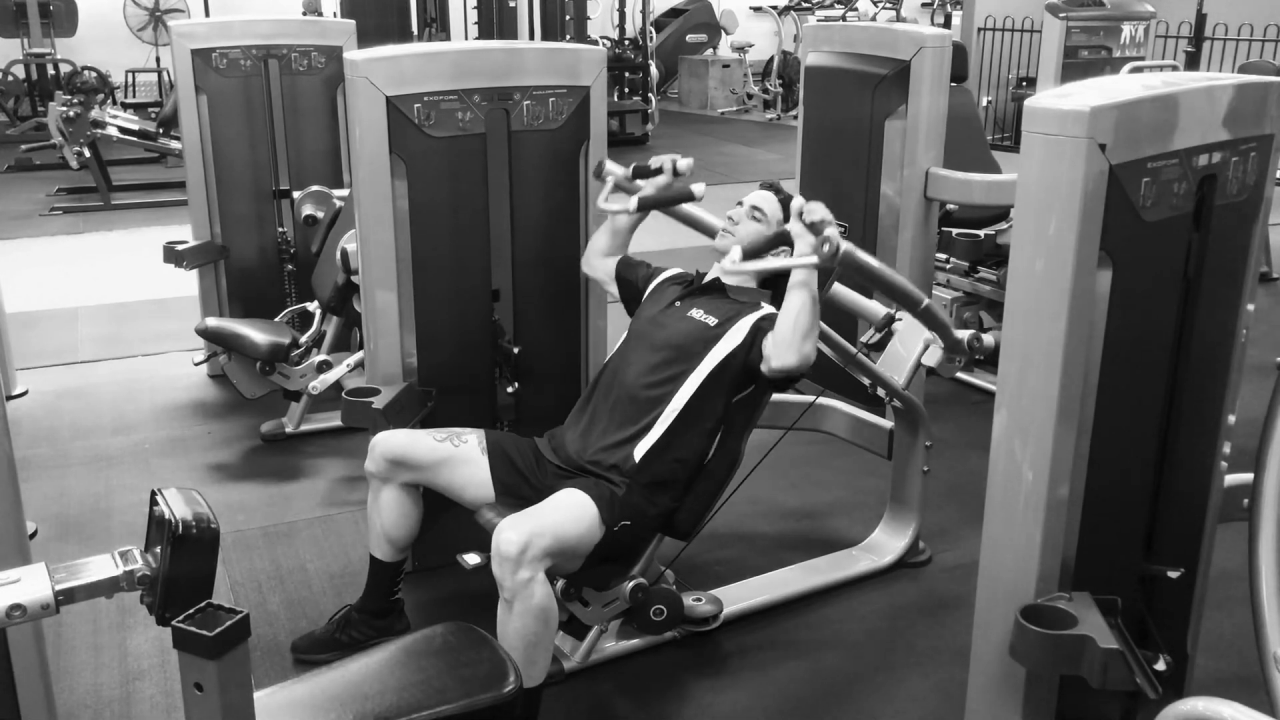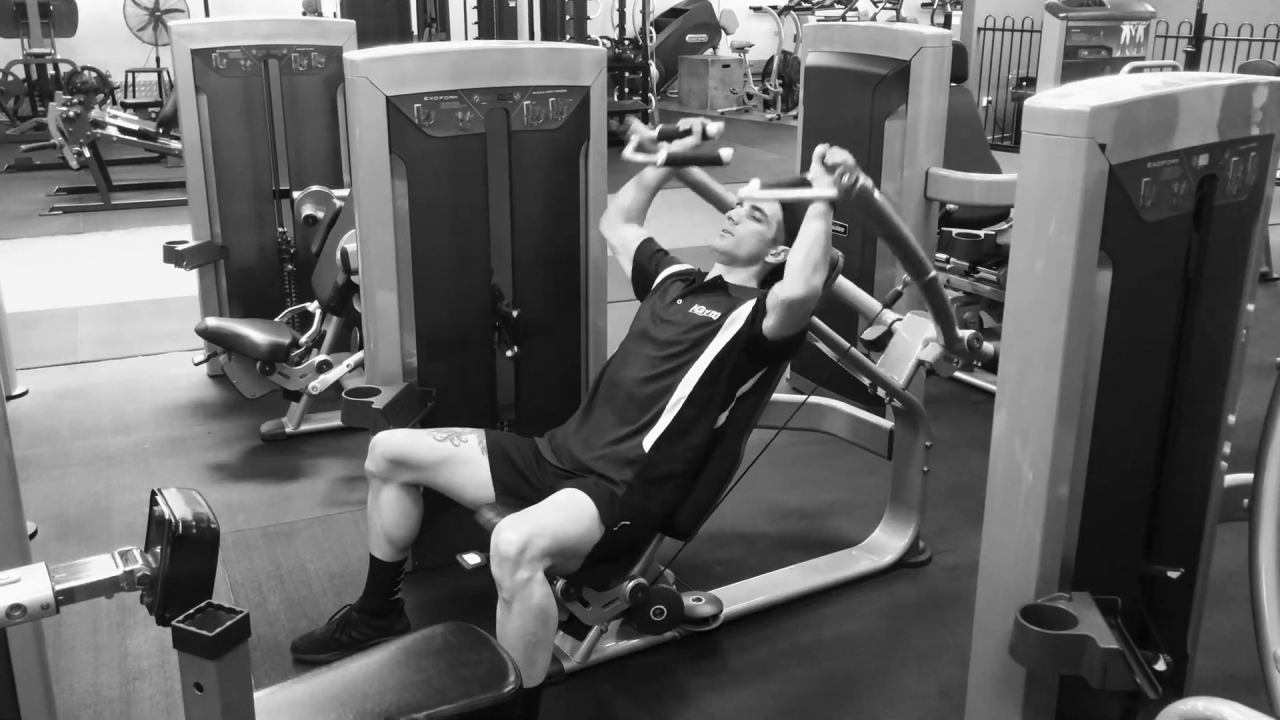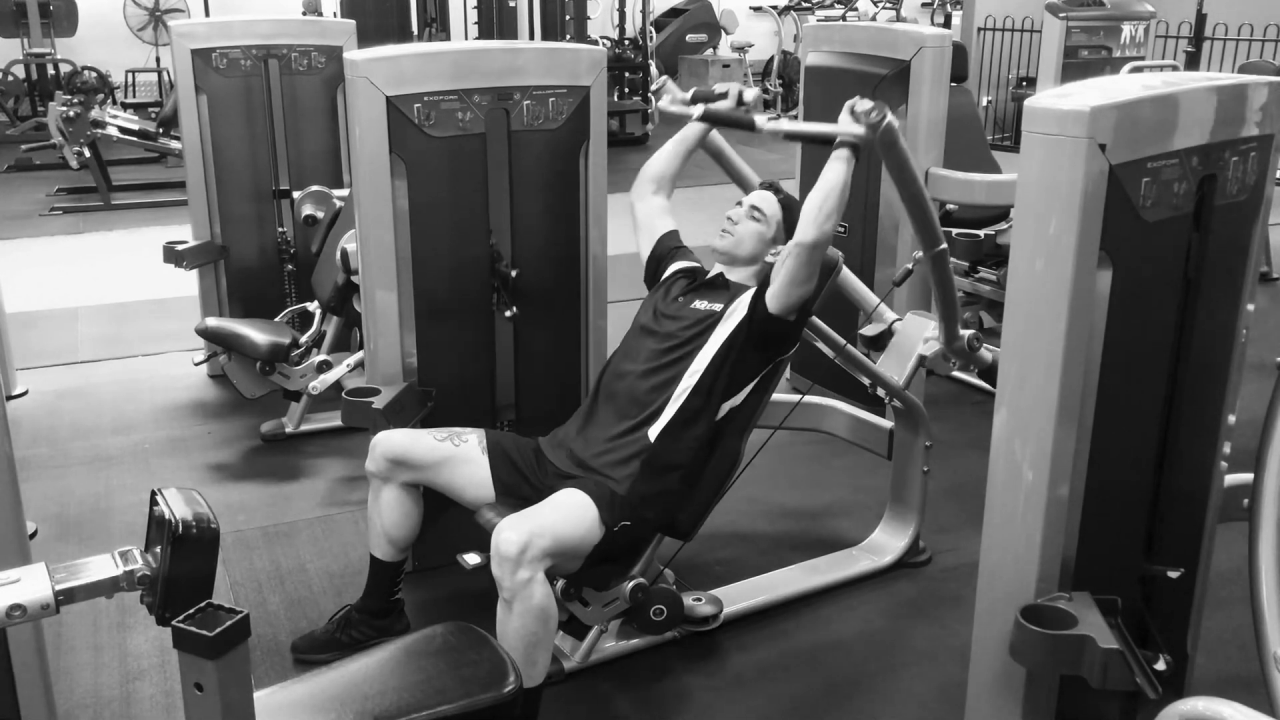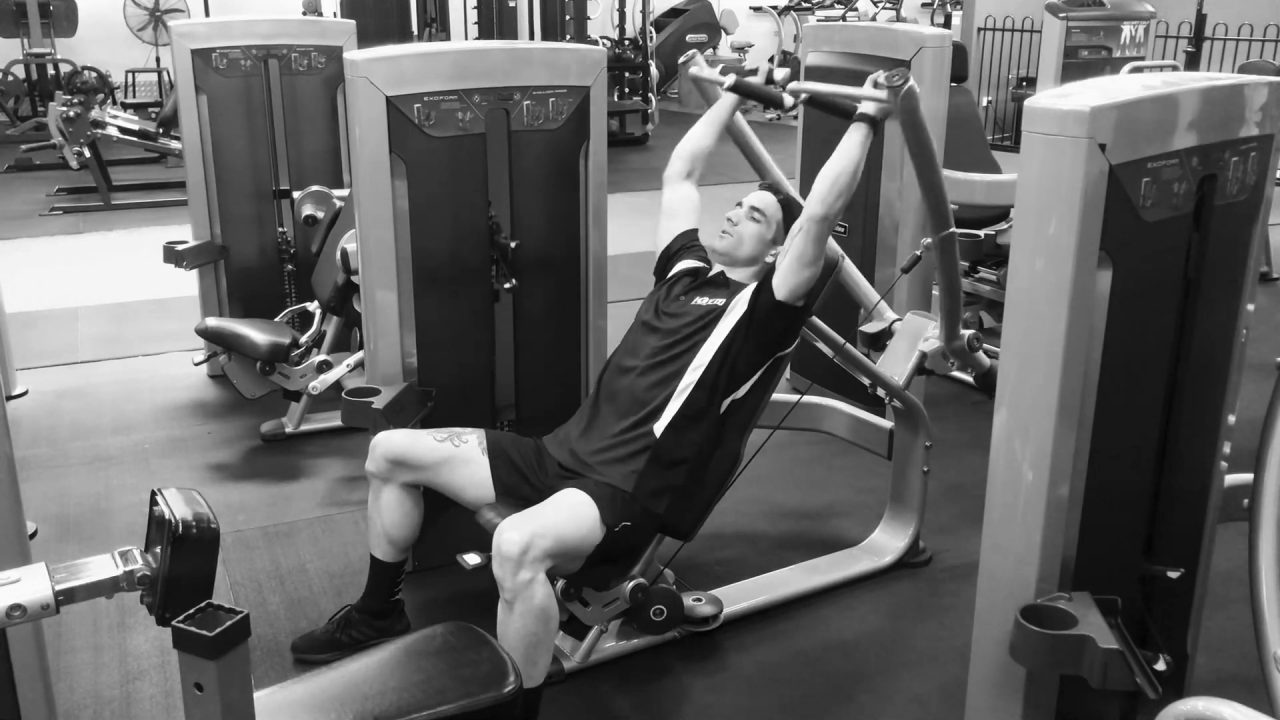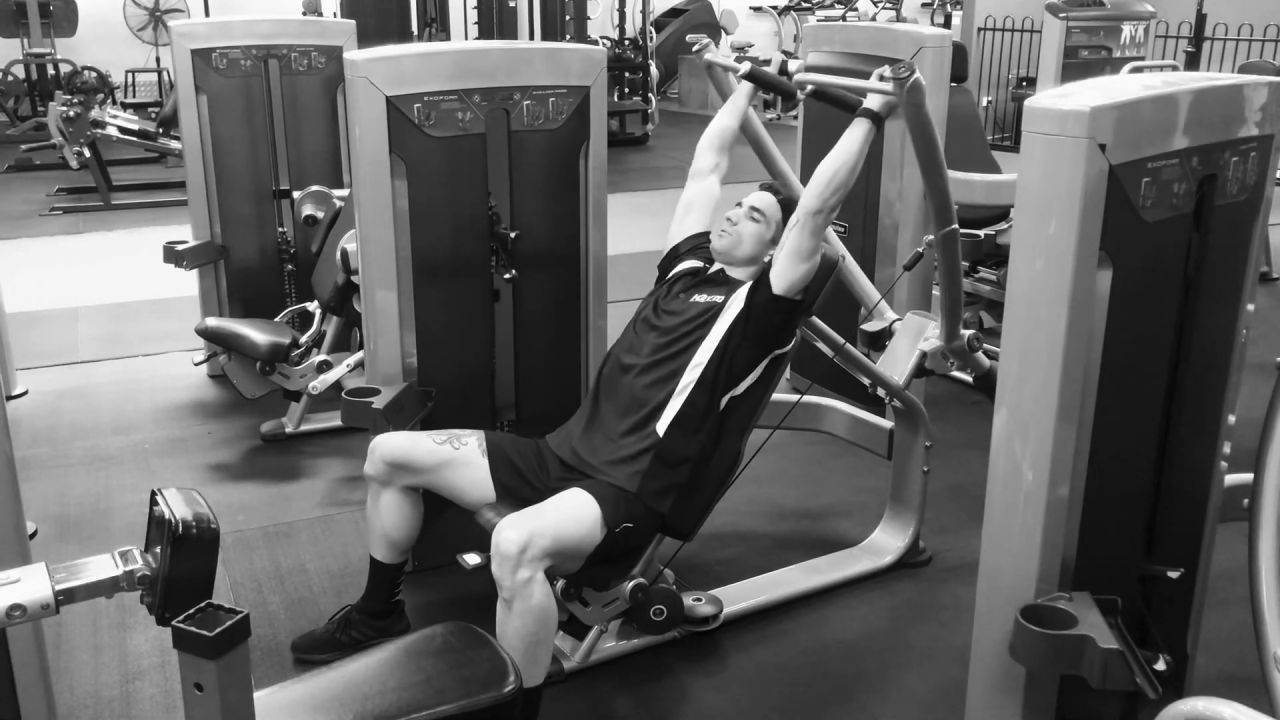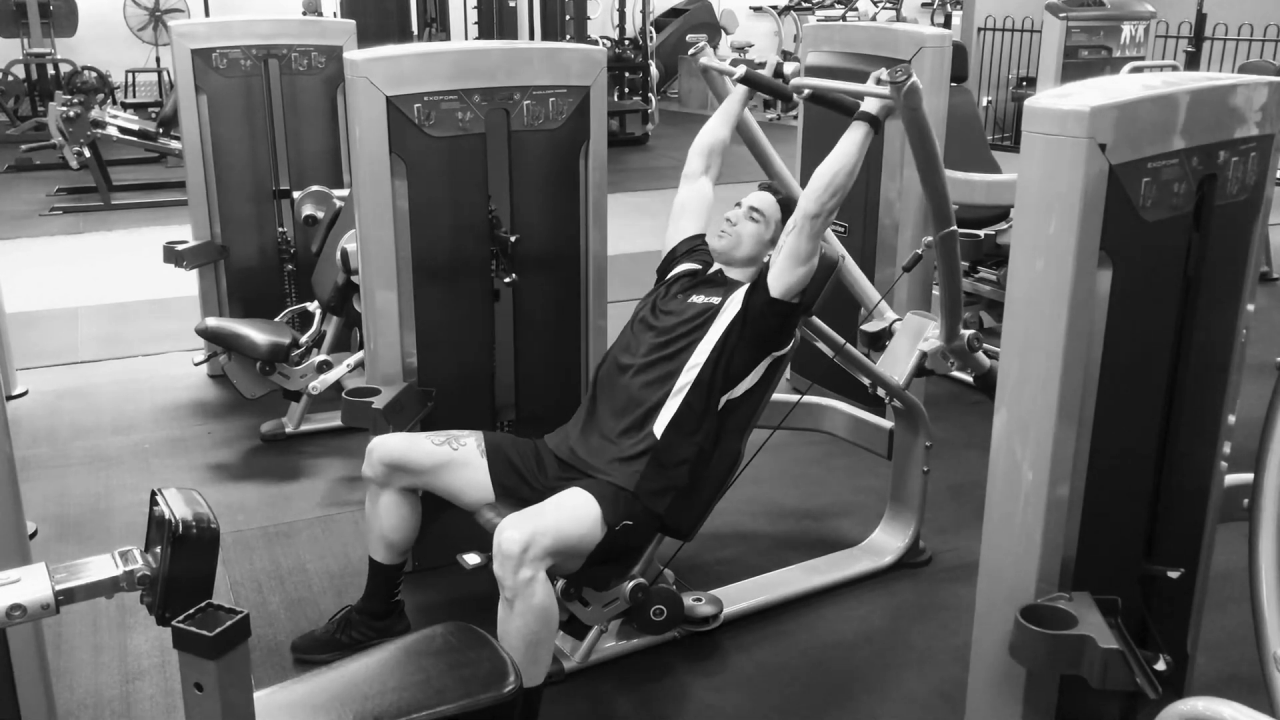
dt=0.2s
person 1, frame 1
left shoulder: (758, 319)
right shoulder: (675, 285)
left elbow: (790, 358)
right elbow: (597, 260)
left wrist: (808, 253)
right wrist: (646, 198)
left hip: (623, 487)
right hip: (558, 453)
left knee: (517, 546)
right knee: (390, 452)
right ankle: (378, 613)
person 1, frame 2
left shoulder: (758, 315)
right shoulder: (678, 281)
left elbow: (802, 294)
right elbow: (616, 221)
left wrist: (822, 197)
right wrist: (671, 159)
left hip: (625, 488)
right hip: (558, 454)
left knee: (516, 546)
right knee: (390, 452)
right ankle: (378, 612)
person 1, frame 3
left shoulder: (762, 313)
right shoulder: (681, 275)
left elbow: (812, 241)
right elbow: (647, 191)
left wrist: (845, 148)
right wrist: (702, 121)
left hip: (625, 489)
right hip: (558, 454)
left knee: (516, 546)
right knee: (390, 452)
right ankle: (378, 612)
person 1, frame 4
left shoulder: (762, 311)
right shoulder: (686, 270)
left elbow: (818, 216)
right elbow: (679, 174)
left wrist: (865, 122)
right wrist: (731, 97)
left hip: (629, 489)
right hip: (560, 453)
left knee: (518, 547)
right knee: (390, 451)
right ankle: (379, 613)
person 1, frame 5
left shoulder: (760, 311)
right shoulder: (688, 269)
left elbow: (816, 208)
right elbow: (707, 164)
left wrist: (869, 115)
right wrist: (746, 86)
left hip: (628, 490)
right hip: (561, 455)
left knee: (517, 545)
right knee: (389, 454)
right ankle: (379, 613)
person 1, frame 6
left shoulder: (759, 309)
right shoulder: (686, 269)
left elbow: (814, 211)
right elbow: (700, 166)
left wrist: (867, 118)
right wrist: (740, 89)
left hip: (627, 488)
right hip: (560, 454)
left knee: (518, 546)
right knee: (387, 456)
right ankle: (378, 613)
